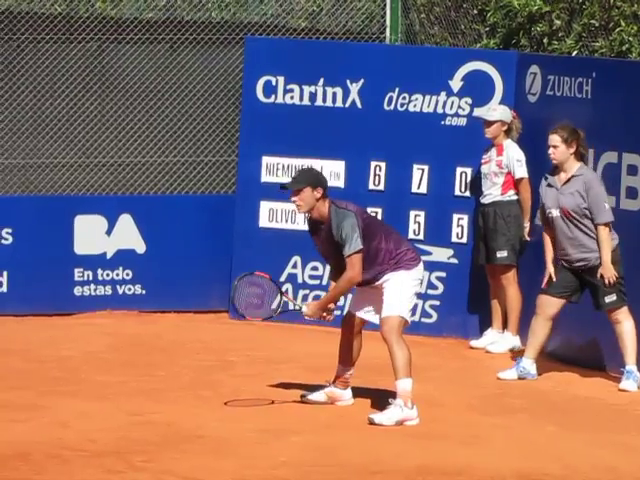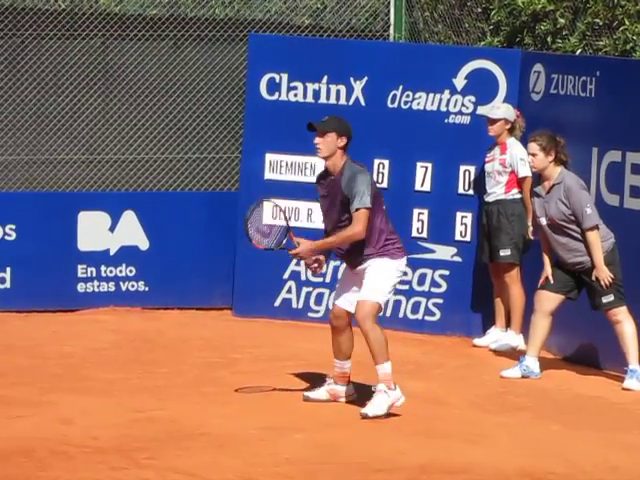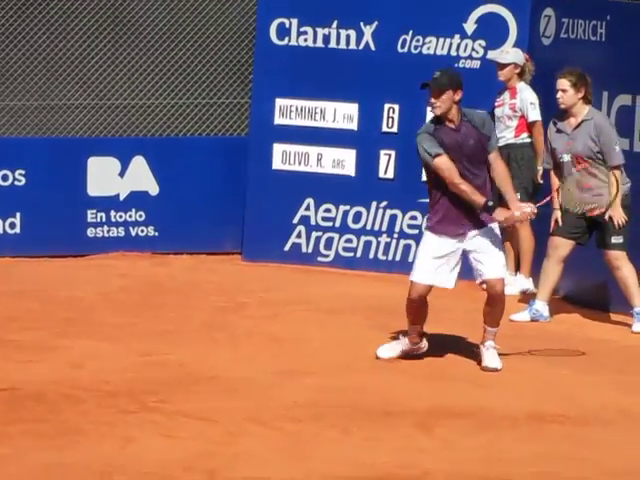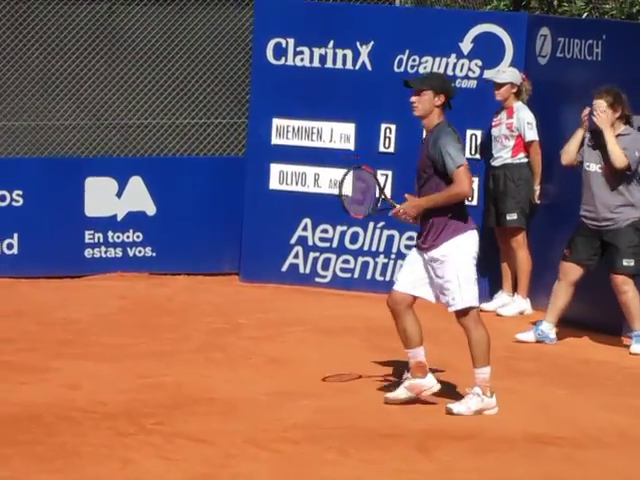
dt=1s
person 1, frame 1
left shoulder: (346, 218)
right shoulder: (315, 224)
left elbow: (353, 274)
right elbow: (337, 264)
left wrist: (320, 304)
right wrist: (331, 300)
left hip: (401, 268)
right hip: (373, 274)
left knee: (390, 329)
right knee: (350, 324)
left ankle: (405, 405)
right ankle: (340, 388)
person 1, frame 2
left shoulder: (358, 176)
right shoulder: (323, 180)
left elbow: (358, 230)
left wrist: (314, 247)
right wrist: (322, 255)
left hip: (384, 257)
right hip: (357, 261)
left knee: (364, 314)
right knee: (338, 318)
left ankle: (388, 388)
right ankle: (339, 384)
person 1, frame 3
left shoulder: (482, 122)
right shoulder: (427, 137)
left elbow: (497, 165)
right elbow: (453, 180)
left wrist: (513, 202)
right wrist: (491, 209)
left hip: (482, 225)
right hip: (442, 227)
left knee: (496, 287)
right knee: (417, 292)
left ankle: (489, 343)
right ankle: (413, 338)
person 1, frame 4
left shoulder: (444, 137)
right shoulder: (434, 138)
left elbow: (462, 187)
left wrist: (420, 203)
right wrist: (421, 204)
left hip: (451, 241)
right hip: (429, 241)
left knee: (467, 315)
right knee: (398, 300)
left ankle: (484, 392)
right ankle: (420, 377)
person 2, frame 1
left shoulder: (588, 180)
right shoulder: (547, 183)
left elbow: (603, 223)
right elbow: (547, 226)
left wrist: (606, 262)
right wrist: (549, 262)
left hip: (599, 259)
right hip: (566, 261)
left knee: (618, 313)
right knee: (544, 307)
right ankle: (527, 365)
person 2, frame 2
left shoulder: (571, 184)
right shoulder: (537, 190)
left elbow: (591, 226)
right elbow: (543, 231)
left wrist: (598, 265)
right wrist: (547, 264)
left hip: (599, 258)
right hip: (566, 261)
left knee: (617, 313)
right knee: (542, 303)
right ankle: (530, 364)
person 2, frame 3
left shoulder: (600, 123)
right shoulder: (555, 127)
left elbow: (616, 166)
right elbow: (554, 170)
left wrist: (616, 204)
right wrist: (556, 206)
left hip: (609, 203)
left knee: (615, 257)
right knee: (554, 249)
right ankle: (539, 307)
person 2, frame 4
right shoulder: (590, 137)
right elbow: (566, 160)
left wrist: (607, 129)
right wrist: (582, 128)
right hip: (589, 223)
right knee: (566, 273)
right ankle: (546, 328)
person 3, frame 1
left shoulder: (511, 151)
right shoulder: (488, 152)
left elbow: (524, 188)
right elbow: (487, 185)
left wrist: (525, 223)
right wrist: (485, 212)
left hip: (506, 213)
right hip: (486, 213)
left knee: (507, 277)
right knee: (493, 276)
left ankle: (512, 336)
right ankle: (495, 330)
person 3, frame 2
left shoulder: (515, 149)
right shoulder: (492, 151)
left elbow: (527, 186)
right elbow: (491, 183)
left wrist: (529, 221)
right wrist: (490, 210)
left hip: (509, 211)
right hip: (491, 211)
left knee: (510, 275)
right knee: (496, 275)
left ankle: (515, 335)
right ankle: (499, 329)
person 3, frame 3
left shoulder: (525, 93)
right shoulder: (502, 95)
left elbow: (538, 131)
right elbow: (500, 128)
left wrist: (539, 165)
right wrist: (497, 156)
left hip: (519, 156)
right hip: (501, 155)
left knee: (520, 219)
left ankle: (525, 278)
right ankle: (509, 273)
person 3, frame 4
left shoulder: (522, 113)
right shoulder: (499, 115)
left elbow: (534, 150)
right elbow: (497, 148)
left wrist: (536, 185)
right wrist: (494, 176)
left hip: (516, 176)
right hip: (497, 176)
left knee: (517, 240)
right knee: (503, 240)
left ankle: (522, 299)
right ankle: (506, 293)
